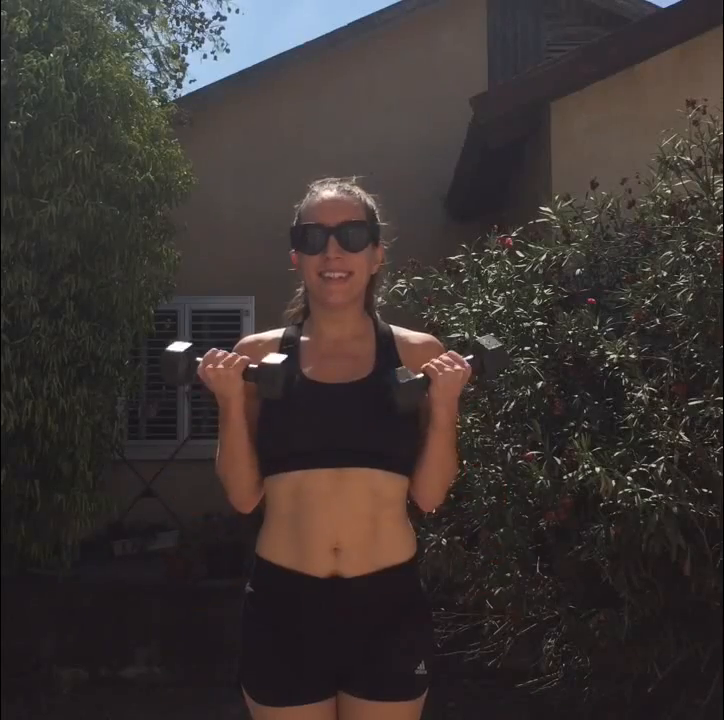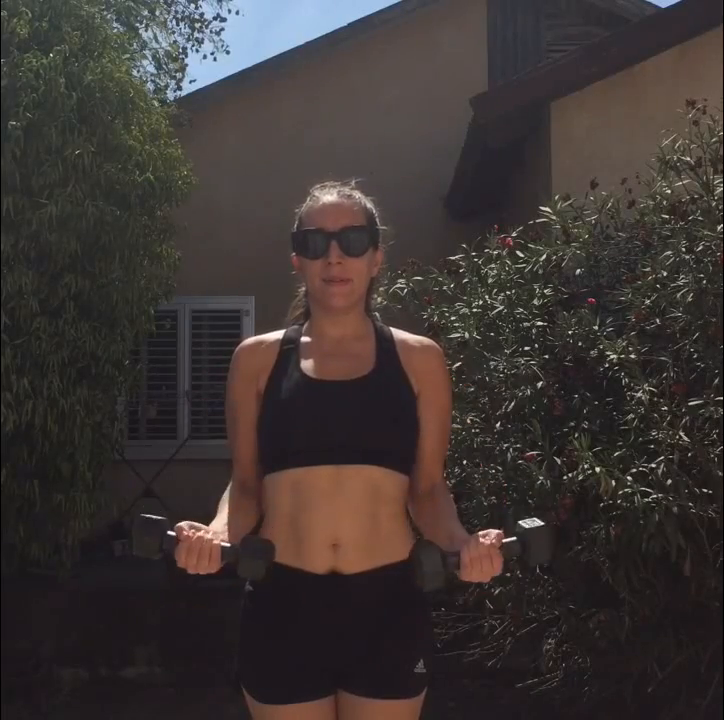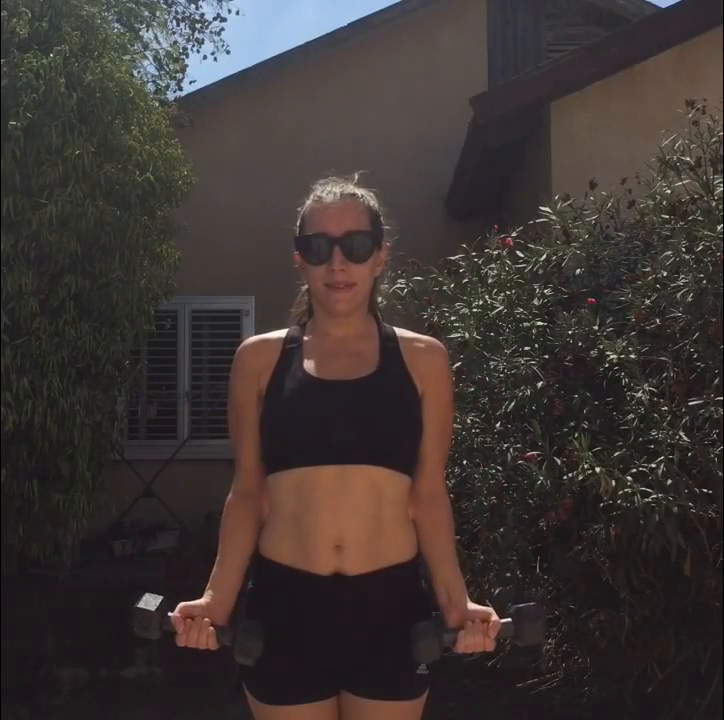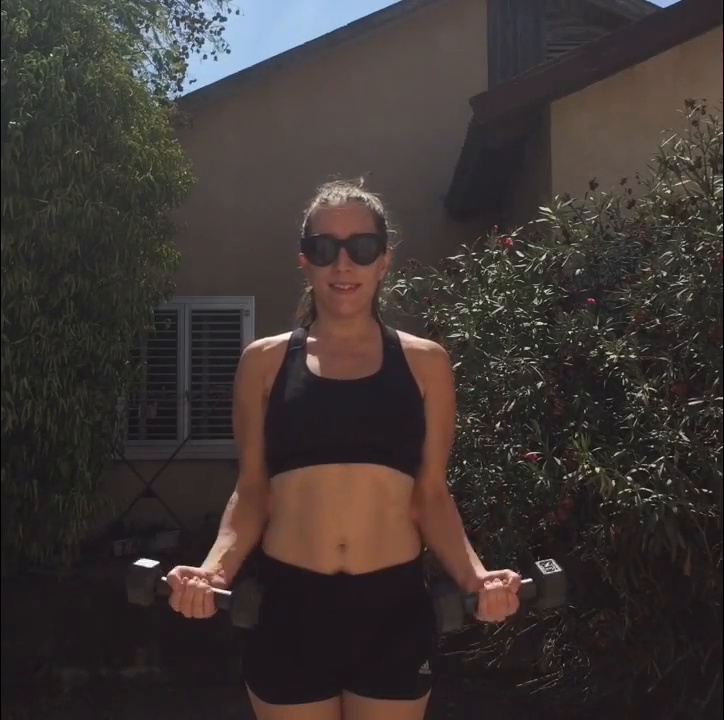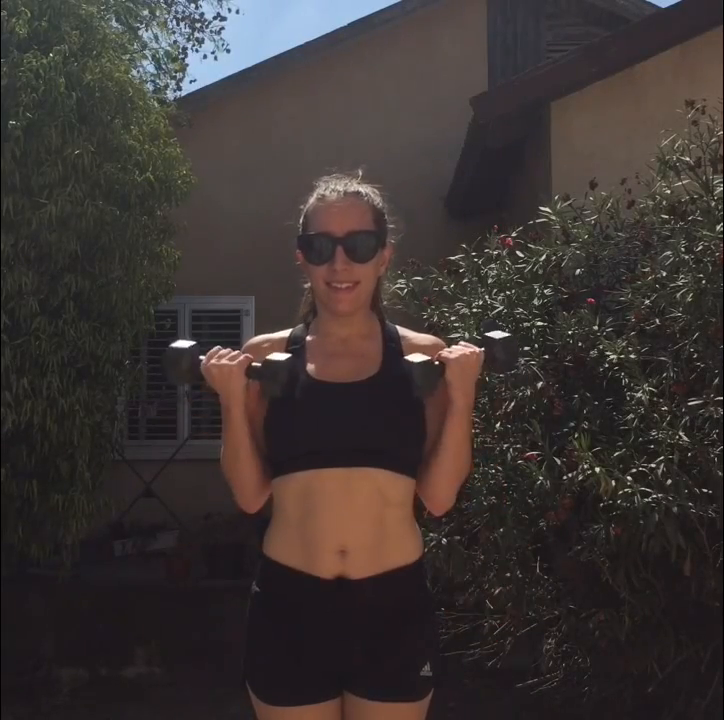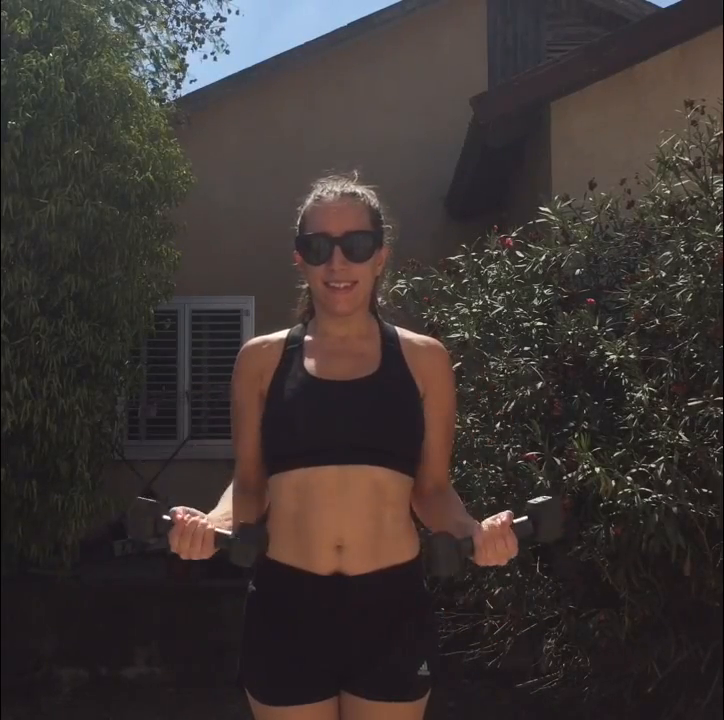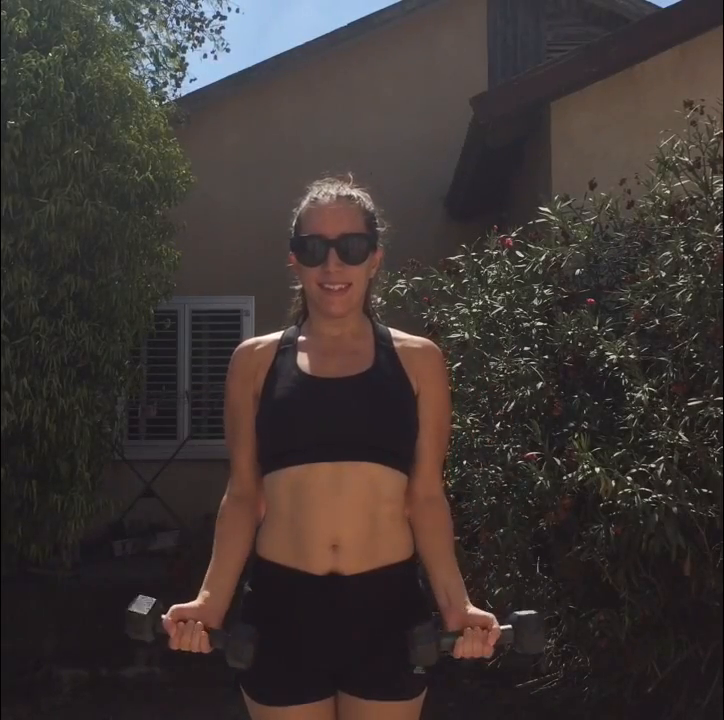
dt=0.5s
person 1, frame 1
left shoulder: (418, 353)
right shoulder: (257, 354)
left elbow: (428, 494)
right elbow: (244, 495)
left wrist: (444, 407)
right wrist: (229, 402)
left hip: (389, 605)
right hip: (284, 604)
person 1, frame 2
left shoulder: (418, 359)
right shoulder: (258, 358)
left elbow: (427, 488)
right elbow: (246, 485)
left wrist: (463, 541)
right wrist: (217, 534)
left hip: (387, 604)
right hip: (284, 603)
person 1, frame 3
left shoulder: (423, 359)
right shoulder: (260, 358)
left elbow: (429, 493)
right elbow: (248, 490)
left wrist: (456, 599)
right wrist: (218, 595)
left hip: (390, 604)
right hip: (286, 602)
person 1, frame 4
left shoulder: (424, 362)
right shoulder: (264, 361)
left elbow: (430, 494)
right elbow: (252, 490)
left wrist: (474, 577)
right wrist: (215, 569)
left hip: (393, 605)
right hip: (290, 604)
person 1, frame 5
left shoulder: (425, 356)
right shoulder: (265, 356)
left elbow: (439, 496)
right elbow: (251, 494)
left wrist: (461, 398)
right wrist: (232, 402)
left hip: (395, 607)
right hip: (290, 606)
person 1, frame 6
left shoulder: (423, 359)
right shoulder: (262, 358)
left elbow: (431, 489)
right elbow: (248, 486)
left wrist: (474, 532)
right wrist: (213, 524)
left hip: (391, 605)
right hip: (287, 605)
person 1, frame 7
left shoulder: (418, 360)
right shoulder: (256, 360)
left elbow: (427, 495)
right elbow: (243, 493)
left wrist: (455, 601)
right wrist: (212, 597)
left hip: (387, 605)
right hip: (283, 605)
